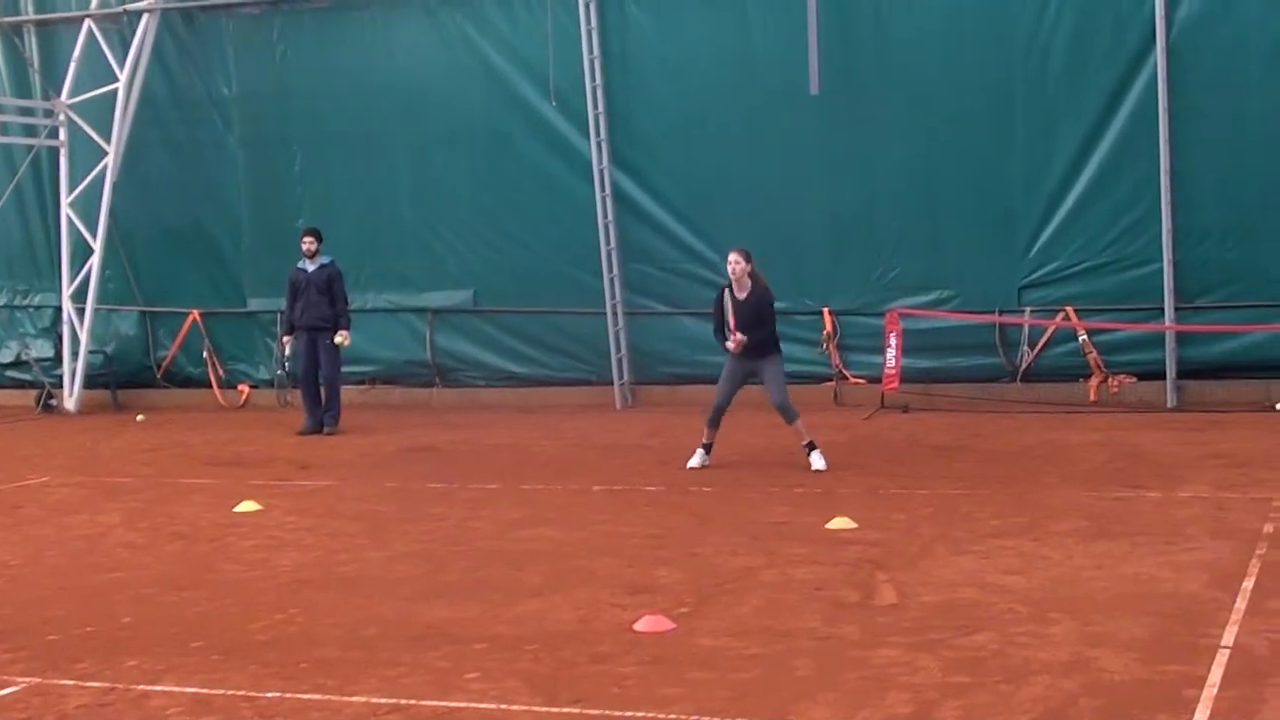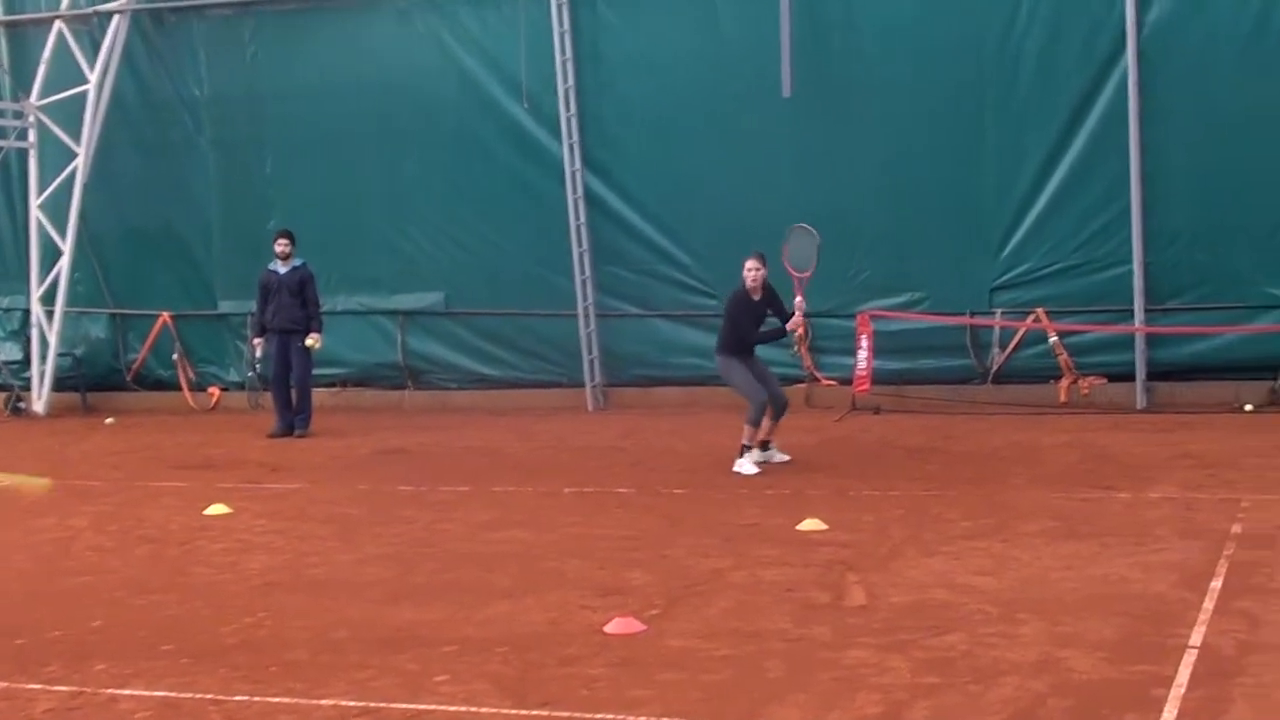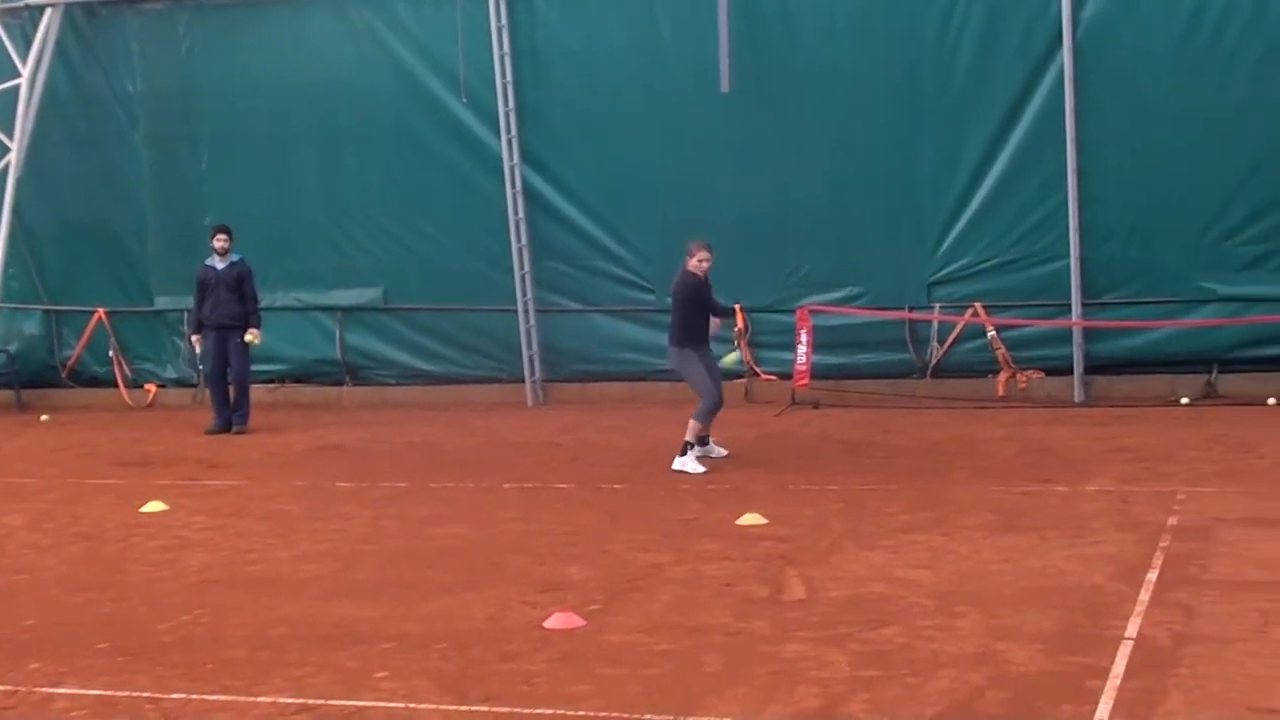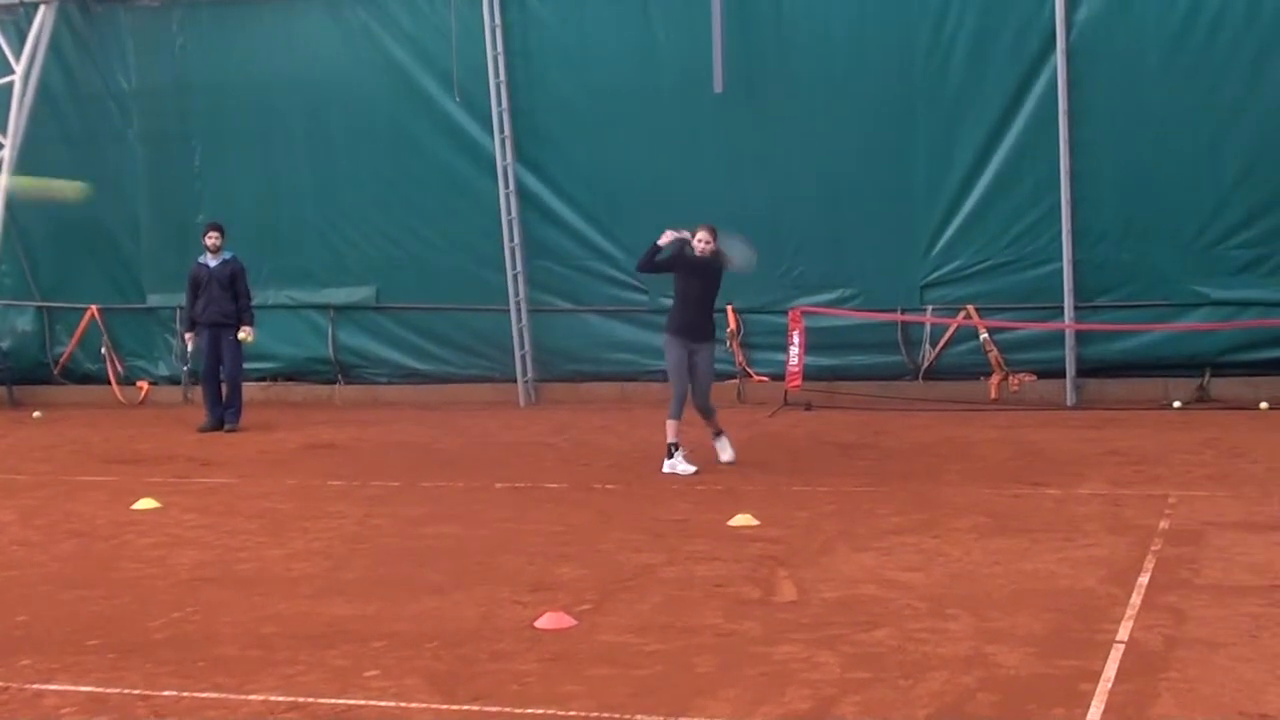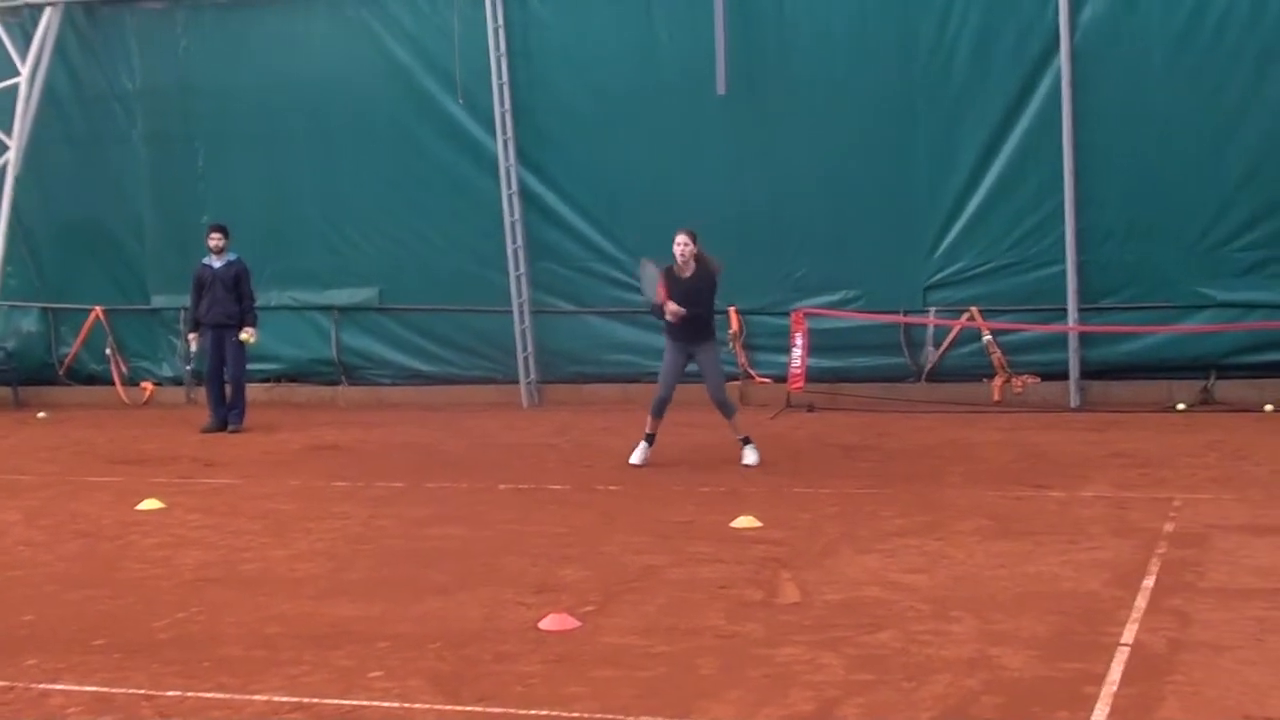
dt=0.4s
person 1, frame 1
left shoulder: (762, 294)
right shoulder: (723, 295)
left elbow: (770, 331)
right elbow: (718, 329)
left wrist: (746, 339)
right wrist: (727, 343)
left hip: (768, 358)
right hip: (739, 359)
left knee: (780, 403)
right knee: (718, 406)
left ankle: (812, 450)
right ankle: (704, 451)
person 1, frame 2
left shoulder: (768, 291)
right shoulder: (738, 299)
left elbow: (783, 317)
right elbow: (752, 337)
left wrist: (796, 314)
right wrist: (786, 329)
left hip: (748, 357)
right hip: (728, 359)
left knee: (780, 400)
right knee: (760, 399)
left ankle: (763, 447)
right ankle: (744, 457)
person 1, frame 3
left shoulder: (697, 278)
right shoulder: (690, 284)
right elbow: (718, 311)
left wrist: (714, 317)
right wrist: (732, 311)
left hip: (699, 347)
right hip: (683, 350)
left knee: (716, 396)
right knee: (710, 398)
left ankle: (703, 442)
right ankle: (684, 456)
person 1, frame 4
left shoulder: (714, 266)
right shoulder: (682, 261)
left elbow: (687, 260)
right elbow: (642, 267)
left wrist: (681, 239)
right wrist: (661, 242)
left hip: (704, 341)
right hip: (676, 338)
left knee: (702, 402)
right knee: (679, 394)
left ankle: (719, 435)
right ankle: (672, 456)
person 1, frame 5
left shoulder: (707, 275)
right shoulder: (667, 274)
left elbow: (706, 312)
right elbow: (657, 308)
left wrist: (683, 312)
right wrist: (666, 311)
left hip: (704, 343)
right hip: (676, 343)
left knee: (719, 397)
right knee: (662, 395)
left ankle: (747, 445)
right ankle: (647, 444)
person 2, frame 1
left shoulder: (331, 270)
right shoulder: (296, 273)
left elbow: (341, 301)
right elbow: (290, 305)
left wrist: (344, 327)
right wrist: (287, 331)
left hip: (327, 331)
right hip: (303, 332)
left knee: (330, 376)
right knee: (306, 376)
left ankle: (331, 420)
right ankle: (313, 420)
person 2, frame 2
left shoulder: (303, 272)
right shoulder: (267, 275)
left elbow: (312, 303)
right elbow: (261, 306)
left wrist: (315, 329)
right wrist: (258, 333)
left hip: (298, 333)
right hip: (275, 334)
left knee: (301, 378)
right knee: (277, 378)
left ankle: (301, 423)
right ankle: (284, 423)
person 2, frame 3
left shoulder: (241, 267)
right shoulder: (204, 271)
left elbow: (251, 299)
right elbow: (198, 303)
left wrist: (254, 325)
right wrist: (195, 330)
left hip: (237, 329)
right hip: (212, 330)
left knee: (239, 375)
right knee: (214, 375)
left ankle: (240, 419)
right ankle: (222, 420)
person 2, frame 4
left shoulder: (234, 265)
right shoulder: (197, 268)
left elbow: (244, 297)
right elbow: (191, 300)
left wrist: (247, 322)
right wrist: (189, 328)
left hip: (229, 327)
right hip: (205, 328)
left knee: (232, 372)
right knee: (208, 373)
left ankle: (231, 418)
right ankle: (214, 417)
person 2, frame 5
left shoulder: (238, 266)
right shoulder: (201, 269)
left elbow: (247, 298)
right elbow: (195, 301)
left wrist: (250, 324)
right wrist: (192, 328)
left hip: (233, 328)
right hip: (209, 329)
left knee: (235, 373)
right knee: (212, 373)
left ankle: (235, 418)
right ankle: (218, 418)
